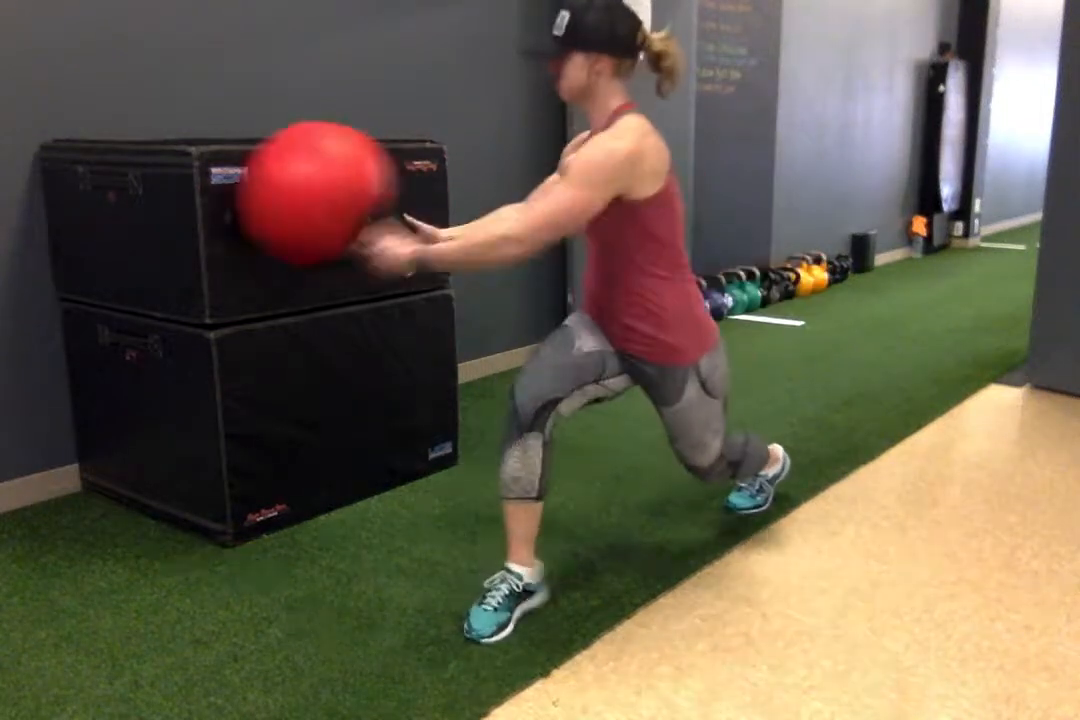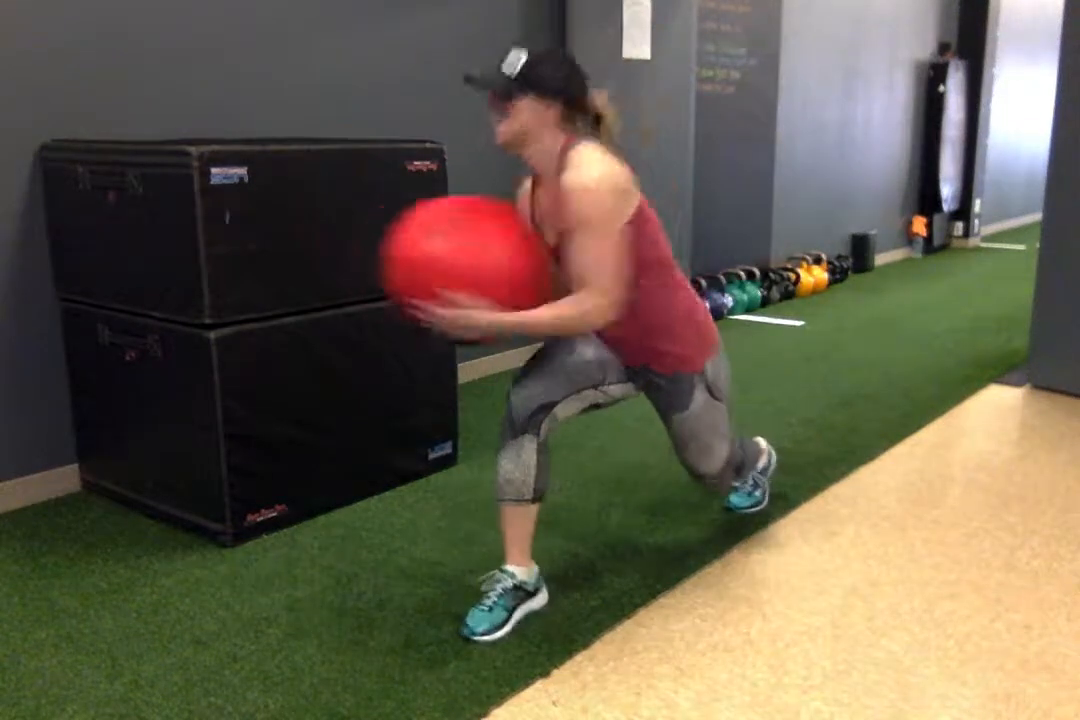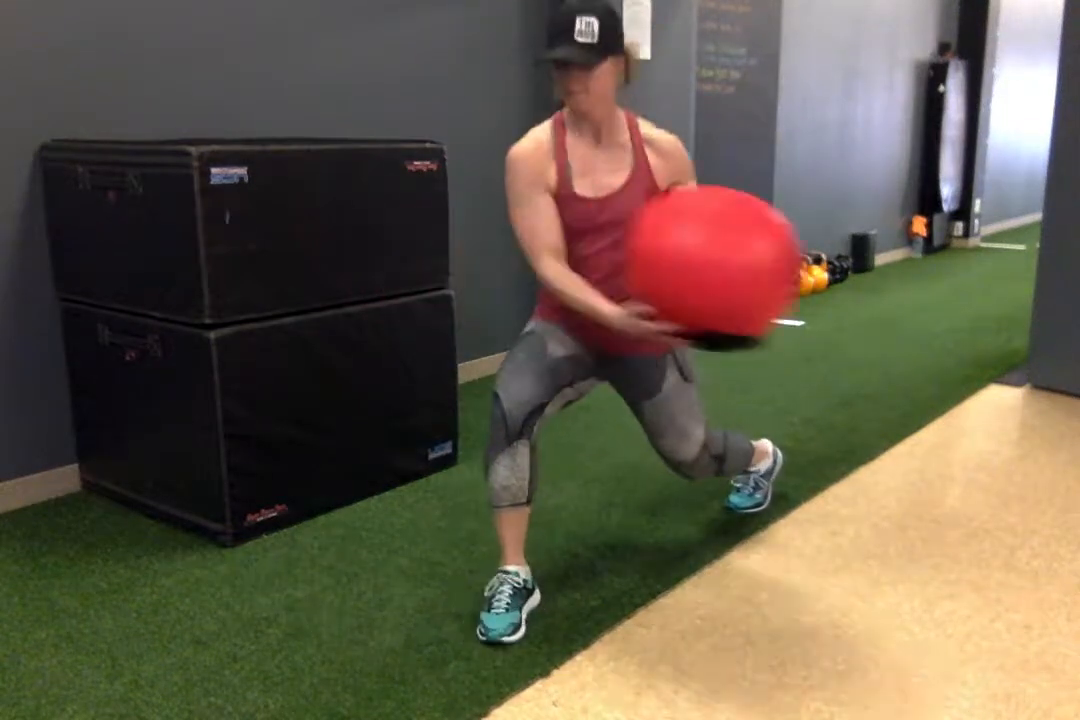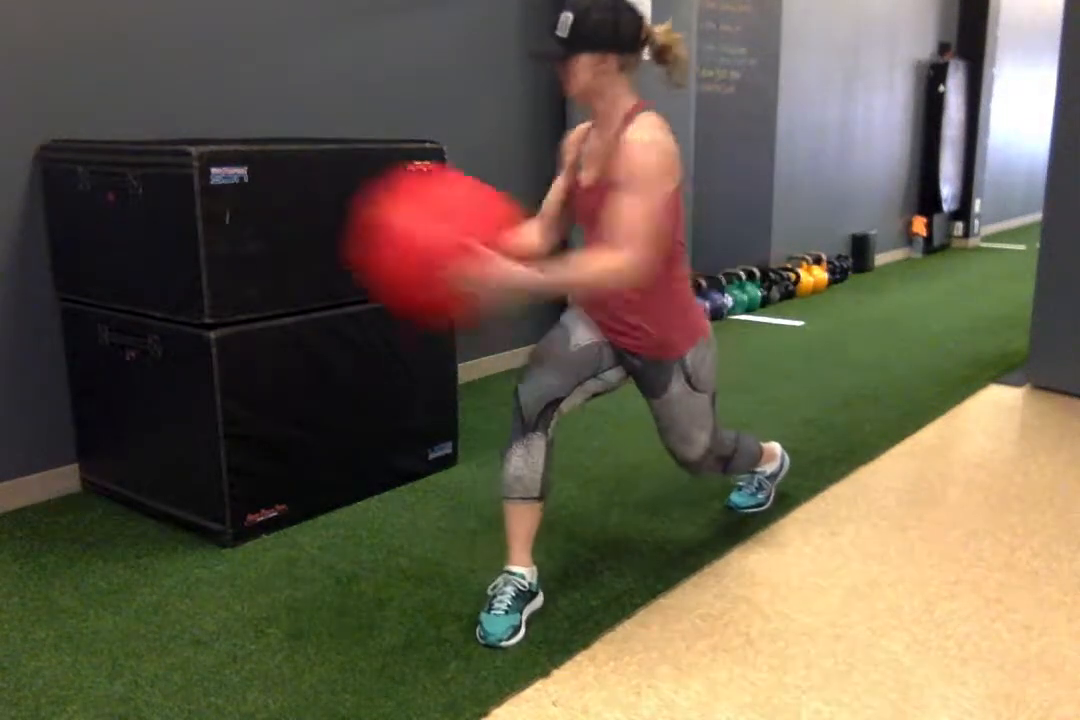
dt=0.4s
person 1, frame 1
left shoulder: (622, 148)
right shoulder: (593, 142)
left elbow: (523, 237)
right elbow: (530, 214)
left wrist: (415, 254)
right wrist: (442, 236)
left hip: (673, 337)
right hip: (607, 321)
left knee: (707, 458)
right knee: (529, 405)
left ankle: (770, 460)
right ankle: (521, 574)
person 1, frame 2
left shoulder: (590, 182)
right shoulder: (533, 183)
left elbow: (603, 305)
left wrist: (496, 321)
right wrist: (470, 309)
left hip: (676, 342)
right hip: (606, 342)
left knee: (708, 464)
right knee: (524, 411)
left ankle: (756, 457)
right ankle: (518, 578)
person 1, frame 3
left shoulder: (660, 148)
right shoulder: (531, 154)
right elbow: (549, 267)
right wrist: (615, 316)
left hip: (648, 334)
right hip: (564, 326)
left knee: (686, 452)
right knee: (509, 414)
left ankle: (760, 457)
right ankle: (513, 578)
person 1, frame 4
left shoulder: (645, 145)
right shoulder: (579, 139)
left elbow: (630, 263)
right elbow: (543, 229)
left wrist: (526, 281)
right wrist: (500, 262)
left hip: (664, 334)
right hip: (595, 321)
left knee: (699, 453)
right knee: (532, 404)
left ankle: (770, 462)
right ankle: (518, 577)
